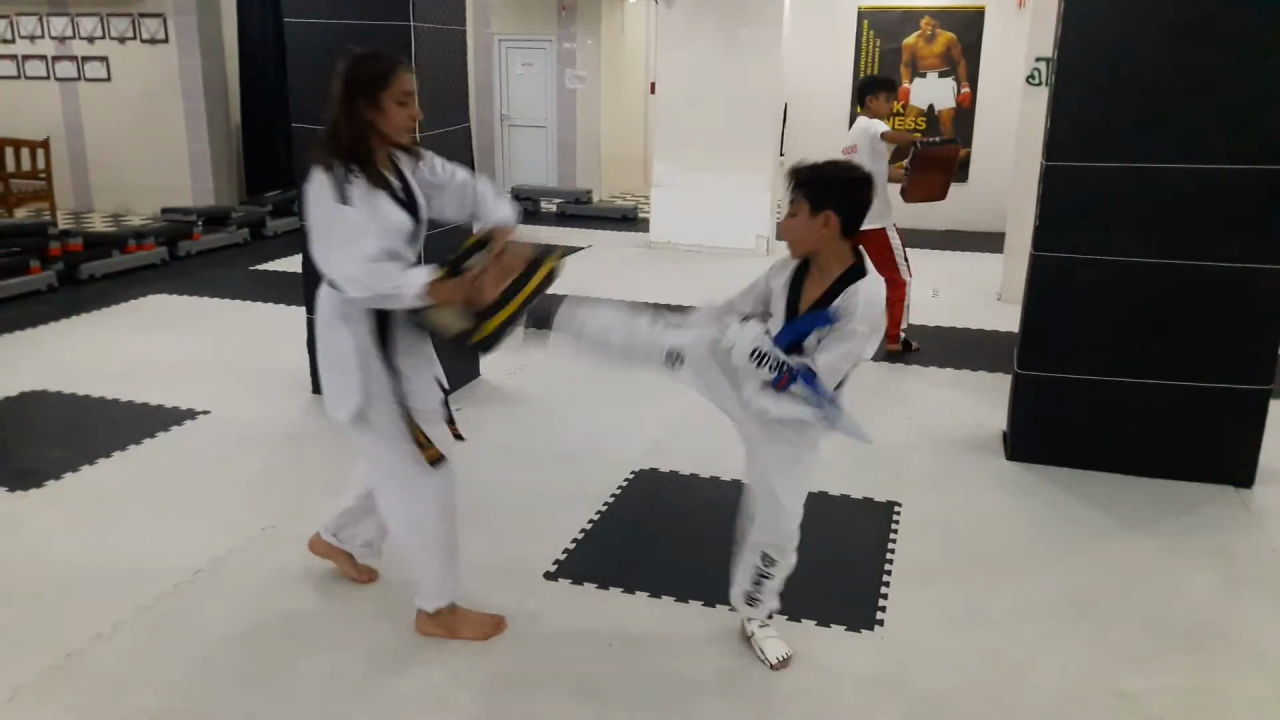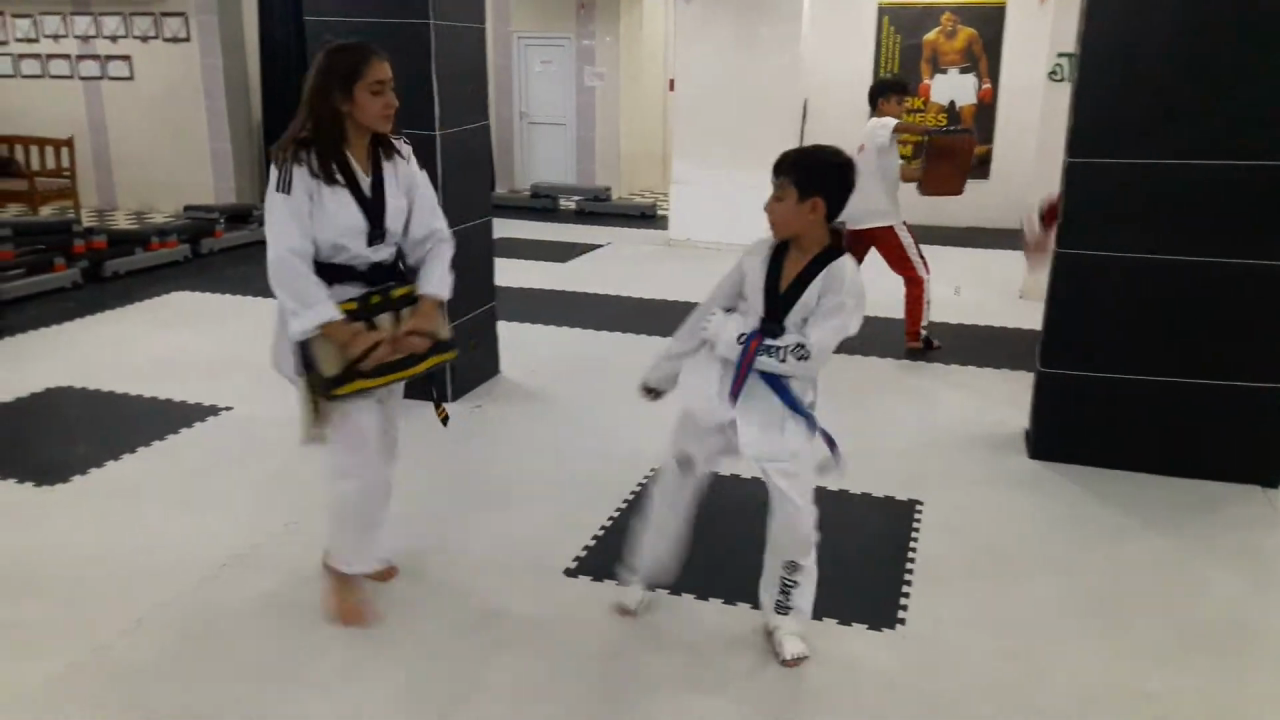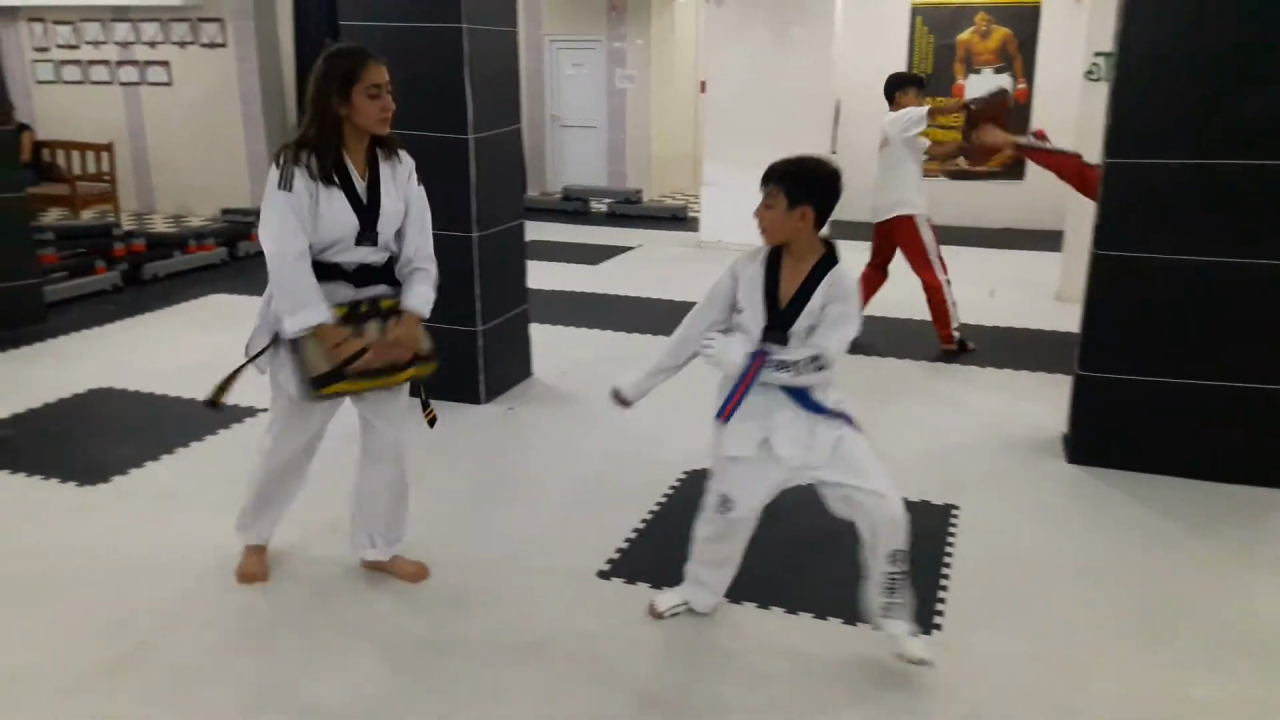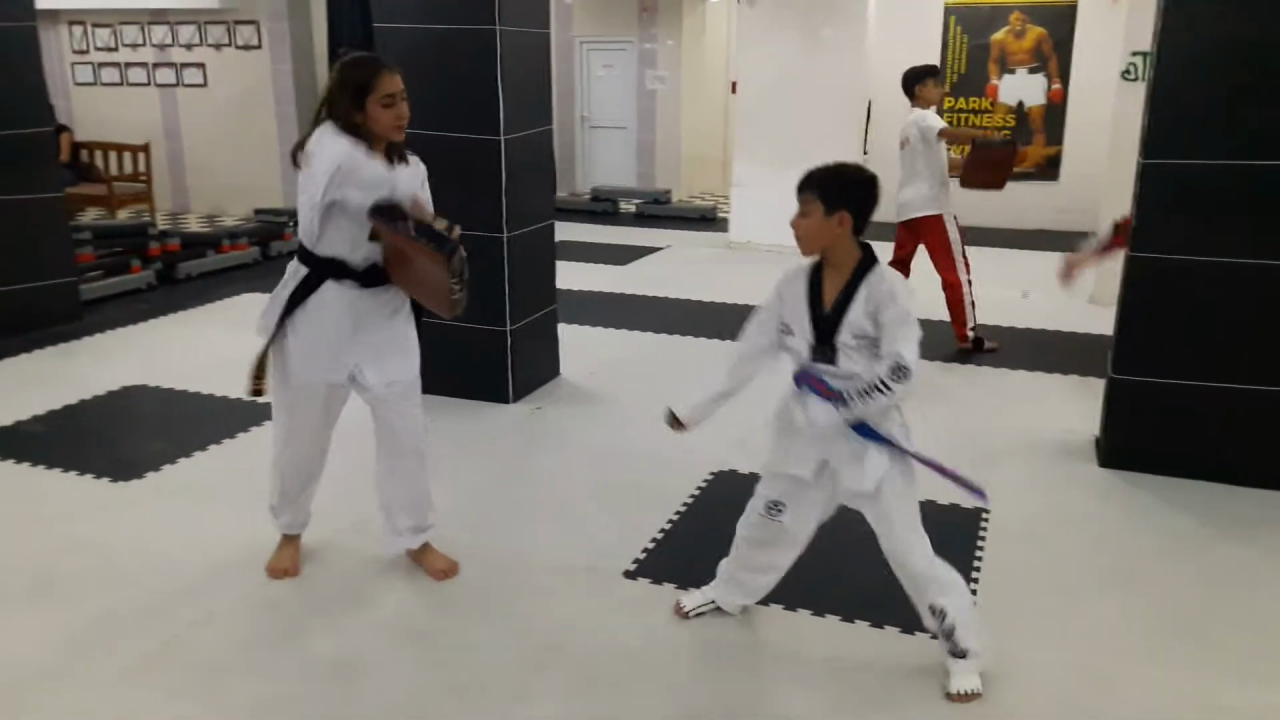
dt=0.2s
person 1, frame 1
left shoulder: (407, 163)
right shoulder: (333, 181)
left elbow: (466, 192)
right elbow: (359, 275)
left wrist: (502, 232)
right wrist: (440, 288)
left hip: (399, 327)
right hip: (363, 335)
left knee: (398, 454)
right knee: (421, 466)
left ankle: (339, 539)
right ankle: (437, 607)
person 1, frame 2
left shoulder: (399, 159)
right shoulder: (298, 166)
left elbow: (432, 237)
right elbow: (287, 261)
left wrist: (429, 308)
right wrist: (337, 328)
right hip: (326, 320)
left knee: (377, 442)
right knee: (356, 447)
left ankle: (350, 550)
right ankle: (345, 567)
person 1, frame 3
left shoulder: (399, 167)
right shoulder: (298, 166)
left elbow: (418, 255)
right elbow: (286, 257)
left wrist: (409, 319)
right wrist: (324, 329)
right hip: (313, 315)
left knee: (389, 441)
right knee: (291, 438)
left ankle: (380, 548)
right ankle: (255, 536)
person 1, frame 4
left shoulder: (409, 167)
right shoulder: (324, 147)
right elbow: (347, 166)
right wrist: (410, 204)
left hip: (383, 310)
right hip: (318, 310)
left knee: (406, 428)
right knee: (301, 429)
left ankle: (415, 537)
right ankle: (290, 531)
person 2, frame 1
left shoulder: (864, 301)
right shoulder: (793, 269)
left elbow: (806, 380)
right elbow: (741, 308)
left wrist: (746, 345)
right wrist: (694, 333)
left hip: (789, 416)
right hip: (736, 368)
left knee: (776, 519)
right knee: (644, 334)
left ankle: (755, 615)
right ankle: (545, 312)
person 2, frame 2
left shoulder: (841, 279)
right shoulder: (760, 254)
left elbow: (802, 357)
right elbow: (711, 311)
left wrist: (730, 338)
right wrist: (665, 367)
left hip: (784, 408)
right hip: (724, 384)
left knee: (793, 515)
right knee: (676, 483)
left ankle: (783, 615)
right ankle: (645, 575)
person 2, frame 3
left shoulder: (838, 283)
right shoulder: (748, 267)
left elbow: (820, 364)
right elbow: (698, 327)
left wrist: (741, 355)
right wrist: (643, 382)
left hip: (812, 414)
right hip: (751, 411)
left knee: (884, 510)
right knee: (725, 511)
left ankle: (894, 616)
right ankle: (699, 591)
person 2, frame 4
left shoulder: (885, 289)
right shoulder: (796, 283)
left elbow: (900, 372)
right elbow: (755, 349)
left wrist: (833, 410)
right wrist: (702, 407)
left hip: (870, 434)
right hip: (809, 427)
left knee: (910, 553)
right knee: (771, 518)
left ankle: (962, 652)
right ankle: (729, 592)
person 3, frame 1
left shoulder: (857, 130)
right shoulder: (871, 126)
left elbow: (882, 172)
right elbow: (896, 138)
right hip: (873, 219)
right knee: (899, 276)
right ankle: (894, 338)
person 3, frame 2
left shoulder: (878, 136)
right shoulder: (881, 126)
left elbow: (902, 173)
right elbow: (907, 128)
right wrist: (934, 132)
left hip: (855, 216)
right hip: (882, 217)
right knee: (917, 273)
right ankle: (917, 335)
person 3, frame 3
left shoulder: (898, 128)
right shoulder: (903, 119)
left elbow: (936, 151)
right elbow: (940, 110)
left wrist: (965, 145)
right wrist: (966, 104)
left hip: (883, 209)
right hip: (905, 209)
left knee: (876, 268)
right knee: (933, 272)
right ankle: (949, 337)
person 3, frame 4
left shoulder: (911, 123)
right shoulder: (924, 116)
left elbow: (940, 163)
right elbow: (951, 134)
left wrist: (962, 164)
right wrist: (982, 136)
left hip: (909, 206)
right hip: (931, 206)
left knee: (899, 267)
right knee: (955, 270)
right ankle: (967, 335)
